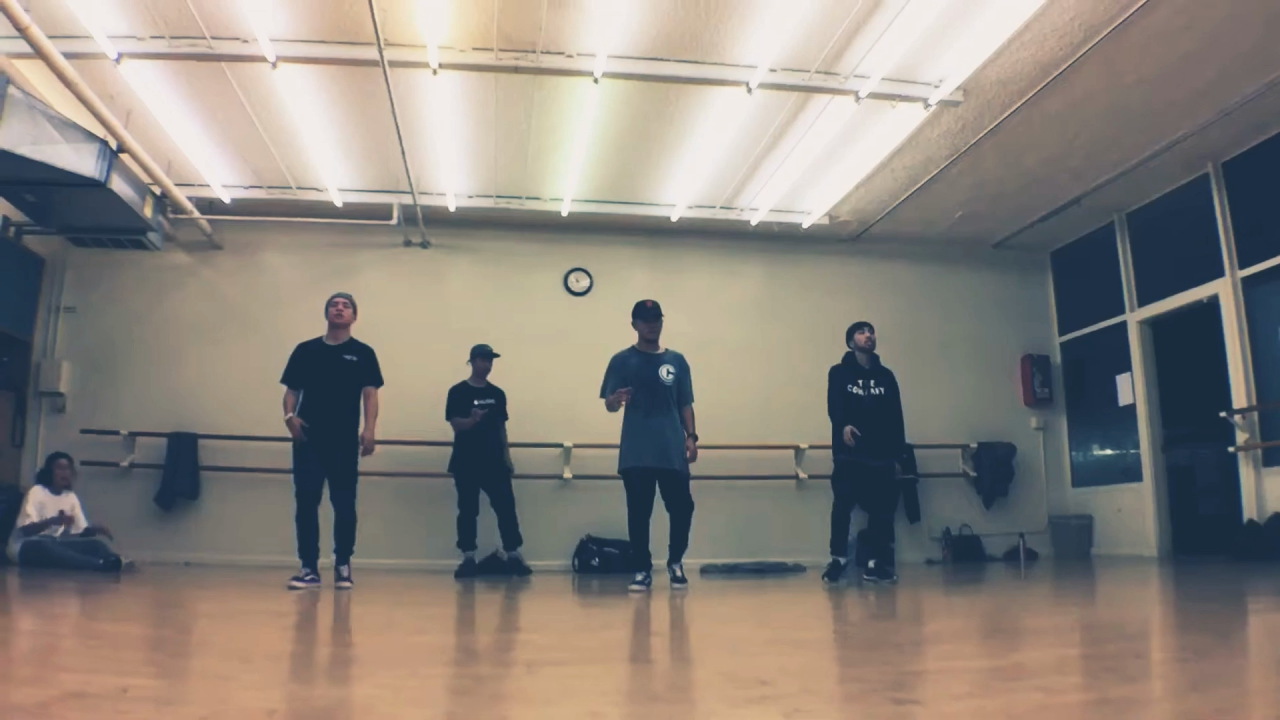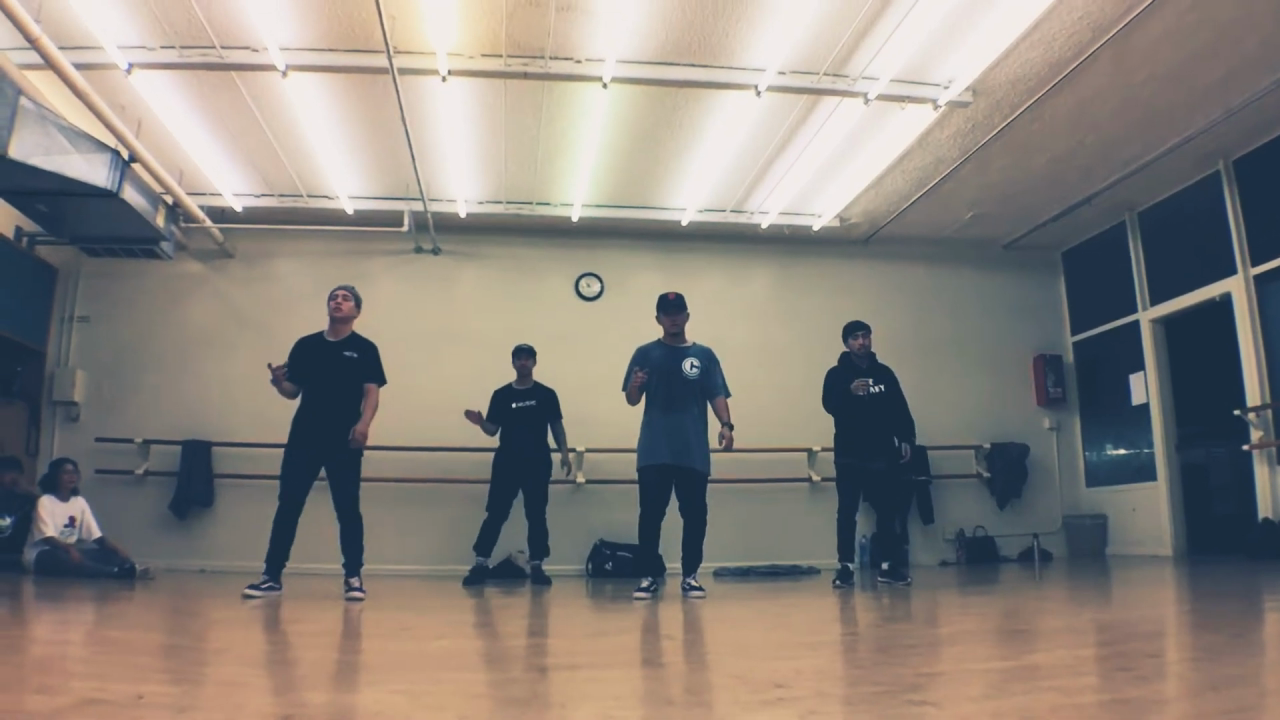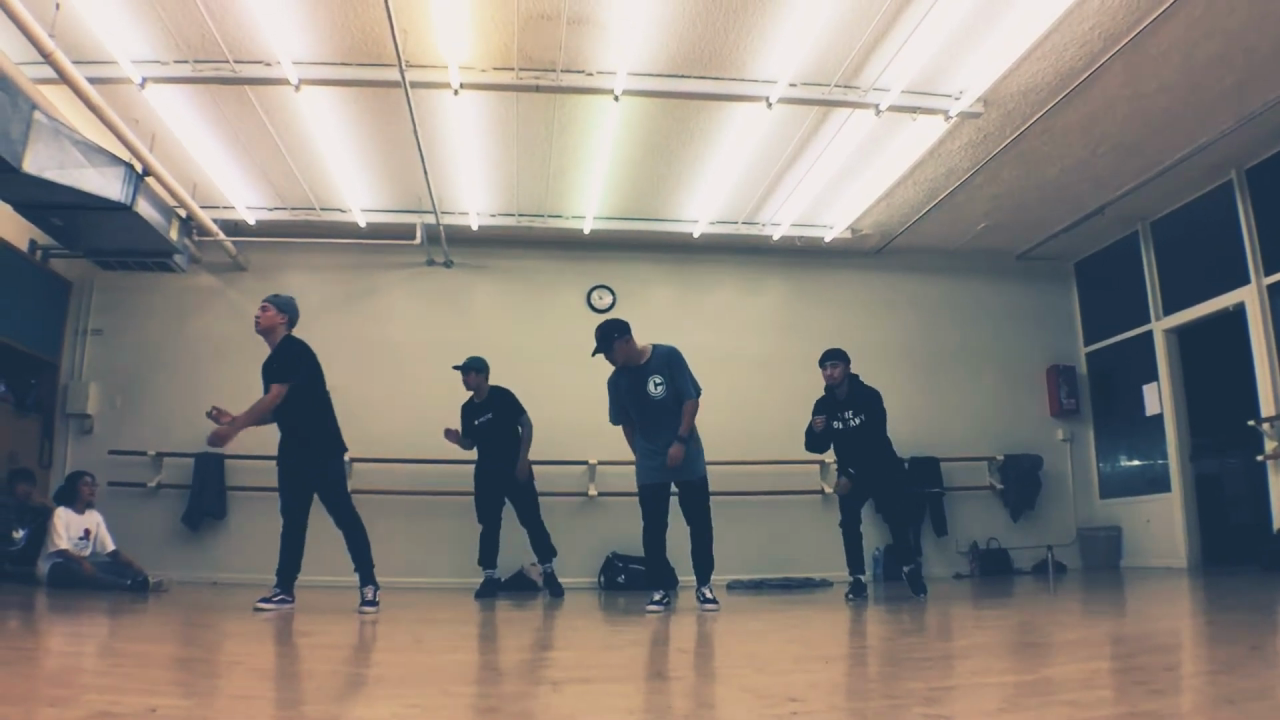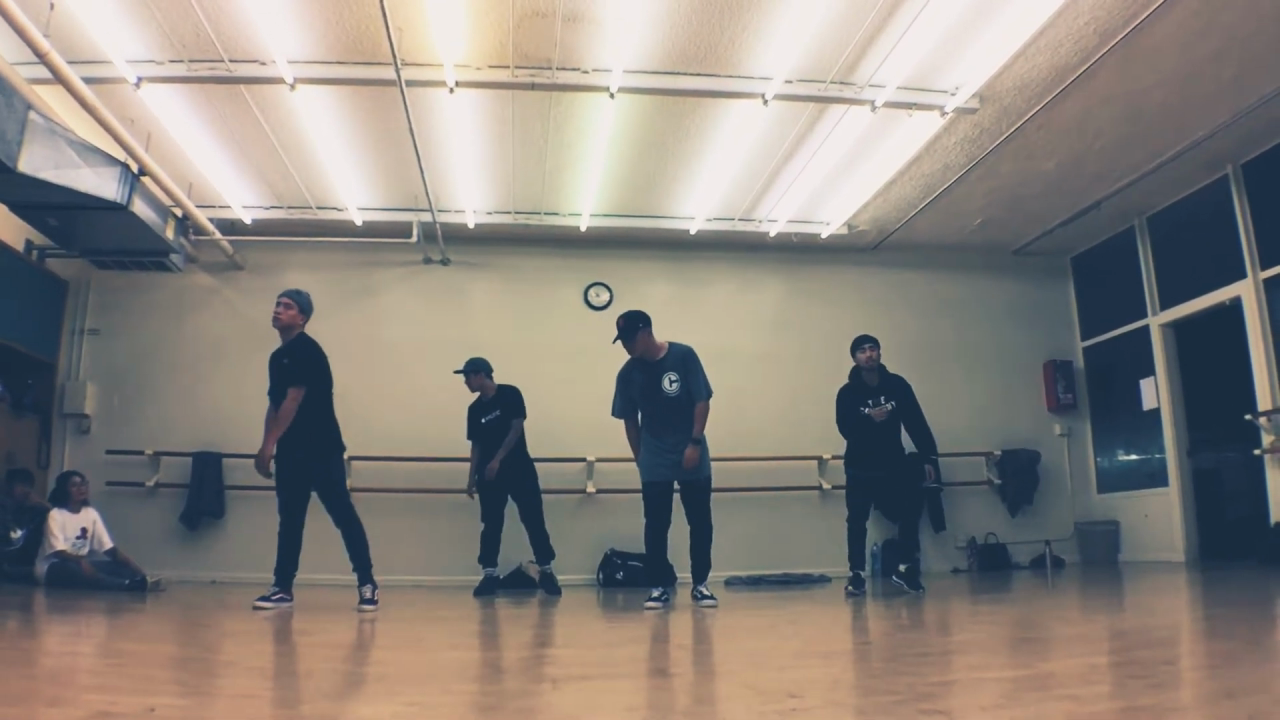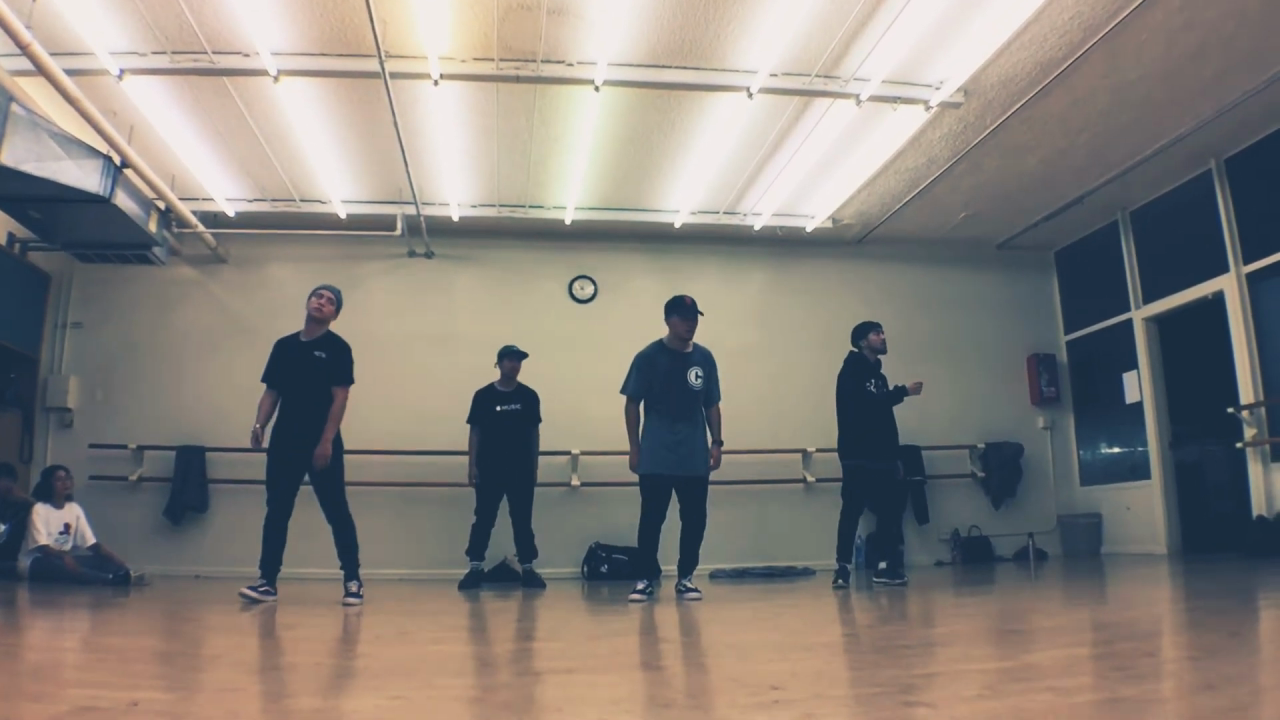
dt=1s
person 1, frame 1
left shoulder: (363, 353)
right shoulder: (304, 350)
left elbow: (370, 395)
right elbow: (291, 391)
left wrist: (369, 430)
right wrist: (290, 416)
left hip: (344, 442)
right hip: (308, 440)
left knee: (344, 503)
right knee: (306, 502)
left ankle: (343, 564)
right ankle: (309, 568)
person 1, frame 2
left shoulder: (365, 349)
right shoulder: (305, 346)
left elbow: (371, 393)
right elbow: (293, 392)
left wrist: (364, 424)
right wrist: (278, 382)
left hip: (343, 443)
right hip: (303, 439)
left knee: (348, 510)
right knee: (287, 506)
left ankle: (353, 576)
right ankle: (272, 575)
person 1, frame 3
left shoulder: (295, 350)
right shoulder: (272, 361)
left elbow: (274, 399)
right elbow: (271, 411)
left wrist: (233, 429)
right wrist: (233, 419)
left hip: (322, 449)
right hip: (292, 451)
left knee: (344, 515)
right knee: (292, 520)
left ankle: (369, 586)
right ankle: (284, 589)
person 1, frame 4
left shoulder: (306, 350)
right shoulder: (278, 355)
left elbow: (293, 401)
left wrist: (267, 445)
right wrist: (271, 448)
left hip: (322, 448)
right hip: (291, 450)
left knee: (343, 514)
right knee: (289, 519)
left ankle: (367, 584)
right ankle: (283, 588)
person 1, frame 5
left shoulder: (338, 348)
right shoulder: (283, 346)
left elbow: (340, 398)
right elbow: (271, 392)
left wrist: (327, 441)
right wrist: (259, 425)
left hip: (322, 445)
right hip: (284, 443)
left knee: (337, 512)
right knee: (277, 511)
left ankle: (352, 580)
right ankle: (267, 581)
person 2, frame 1
left shoulder: (677, 361)
right shoulder: (622, 361)
left elbow: (685, 404)
right elbow: (609, 403)
left wrist: (691, 436)
right wrist: (616, 400)
left hip: (672, 451)
right hip: (636, 453)
left knee: (682, 506)
right knee: (638, 512)
left ankle: (675, 561)
right ankle: (642, 570)
person 2, frame 2
left shoulder: (704, 355)
right shoulder: (645, 354)
left elbow: (717, 395)
right elbow: (632, 400)
left wrist: (726, 425)
right wrist: (634, 385)
left hip: (694, 451)
right hip: (654, 450)
left knee: (695, 514)
right knee: (650, 513)
left ankle: (690, 575)
right ankle: (649, 576)
person 2, frame 3
left shoulder: (668, 357)
right shoulder: (616, 380)
left elbow: (691, 400)
left wrist: (680, 441)
right wrist: (641, 456)
left hip: (686, 456)
right hip: (650, 463)
left knee: (700, 522)
right knee: (653, 528)
left ankle: (704, 585)
right ankle: (660, 589)
person 2, frame 4
left shoulder: (684, 356)
right shoulder: (628, 374)
left elbow: (702, 401)
right elbow: (630, 420)
left wrist: (695, 443)
right wrist: (639, 458)
left hip: (692, 456)
right hip: (654, 461)
left knee: (700, 522)
right knee: (656, 525)
left ankle: (700, 583)
right ankle: (659, 586)
person 2, frame 5
left shoulder: (704, 358)
right shoulder: (648, 357)
left elbow: (712, 405)
right elbow: (632, 404)
left wrist: (716, 442)
right wrist: (634, 448)
left hip: (695, 457)
right hip: (656, 457)
left knee: (695, 519)
right knee: (651, 518)
left ankle: (685, 577)
right ankle: (647, 578)
person 3, frame 1
left shoulder: (886, 375)
right shoulder: (839, 372)
left elbow: (895, 417)
right elbow: (835, 406)
left wrist: (897, 454)
right wrist: (843, 426)
left hip: (880, 456)
right hip: (848, 455)
left knee: (881, 510)
right knee: (842, 507)
left ankle: (875, 563)
right ankle: (838, 559)
person 3, frame 2
left shoulder: (885, 373)
right shoulder: (837, 374)
left elbow: (900, 409)
right elbow: (829, 405)
left wrist: (906, 438)
right wrist: (849, 392)
left hip: (882, 455)
right hip: (849, 457)
left knee: (888, 510)
right knee: (847, 511)
left ankle: (888, 565)
right ankle: (846, 566)
person 3, frame 3
left shoulder: (869, 397)
right shoulder: (823, 405)
left elbow: (876, 440)
right elbow: (817, 447)
left wrist: (852, 475)
right wrist: (815, 432)
left hip: (883, 470)
right hip: (849, 472)
left knee: (897, 520)
right knee: (849, 524)
left ankle: (911, 569)
right ankle: (858, 579)
person 3, frame 4
left shoulder: (897, 385)
right shoulder: (848, 393)
left elbow: (916, 422)
right elbow: (847, 431)
left wrist: (929, 457)
right wrist: (868, 419)
left hip: (894, 464)
right hip: (860, 468)
left knee: (910, 511)
right knee: (857, 519)
left ankle: (905, 568)
right ankle: (857, 574)
person 3, frame 5
left shoulder: (878, 375)
right shoulder: (852, 371)
right elbow: (866, 405)
left wrist: (894, 455)
right wrist: (903, 392)
left hip: (881, 456)
right hip: (857, 456)
left knee: (891, 509)
right knee: (852, 510)
left ankle: (885, 566)
right ankle: (843, 567)
person 4, frame 1
left shoulder: (498, 394)
right shoulder: (458, 392)
right elbow: (456, 425)
left wrist: (506, 455)
right wrist: (473, 419)
left hip: (494, 461)
right hip: (466, 461)
left knee: (506, 505)
right knee: (468, 510)
left ankle: (512, 555)
right ankle: (469, 559)
person 4, frame 2
left shoulder: (547, 394)
right shoulder: (501, 395)
left elbow: (556, 426)
right elbow: (492, 429)
left wrist: (564, 453)
right wrist: (480, 422)
left hip: (537, 463)
right hip: (506, 462)
left knee: (536, 516)
right knee: (495, 514)
left ankle: (536, 565)
right ankle: (480, 563)
person 4, frame 3
left shoulder: (503, 396)
right shoulder: (467, 408)
left elbow: (526, 425)
right elbow: (470, 443)
left wrist: (523, 459)
right wrist: (457, 440)
left hip: (515, 469)
right hip: (486, 473)
left knee: (532, 520)
right knee: (489, 525)
left ankle: (548, 571)
right ankle: (490, 577)
person 4, frame 4
left shoulder: (510, 394)
right shoulder: (474, 409)
left elbow: (516, 429)
right elbow: (476, 444)
left wrist: (497, 459)
right wrist: (472, 476)
left hip: (519, 468)
right hip: (490, 473)
left knee: (534, 520)
right knee: (491, 524)
left ankle: (546, 571)
right ankle: (489, 575)
person 4, frame 5
left shoulder: (529, 396)
right shoulder: (483, 395)
left elbow: (534, 432)
right elbow: (475, 432)
left wrist: (535, 465)
right wrist: (472, 466)
left hip: (520, 467)
right hip: (489, 467)
left knee: (522, 520)
right knee: (484, 518)
left ankle: (528, 569)
right ankle: (475, 568)
